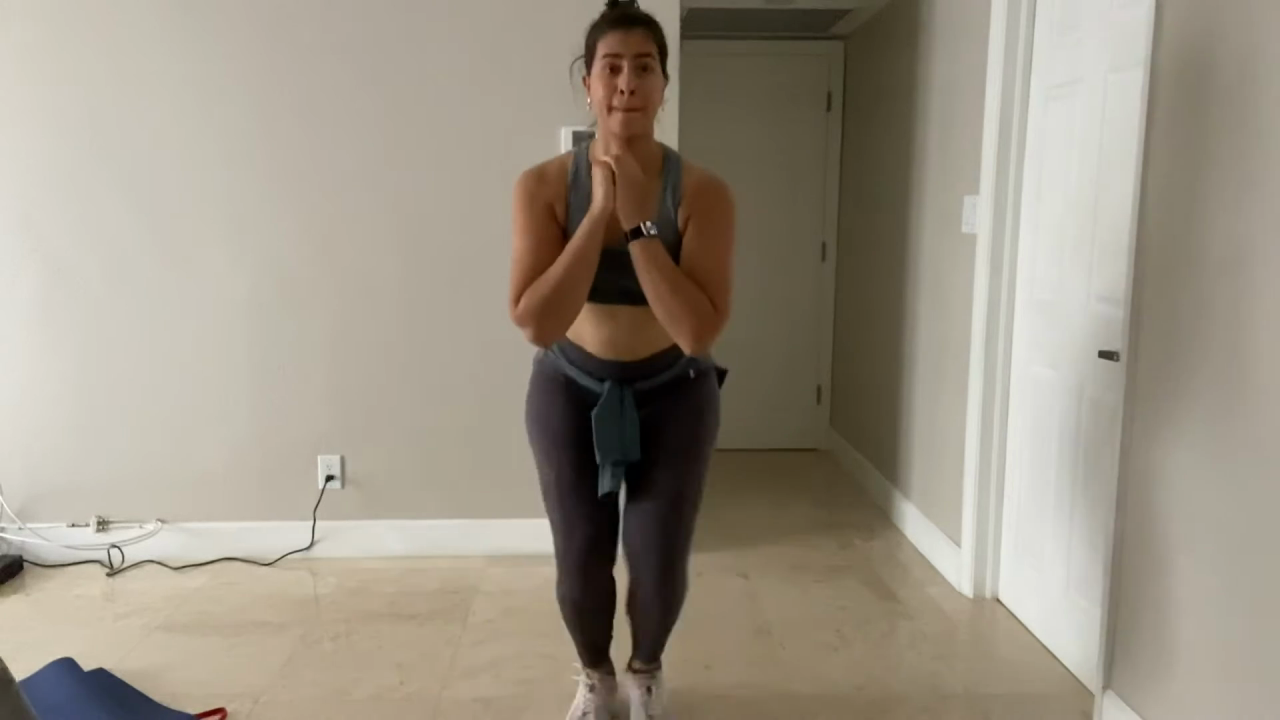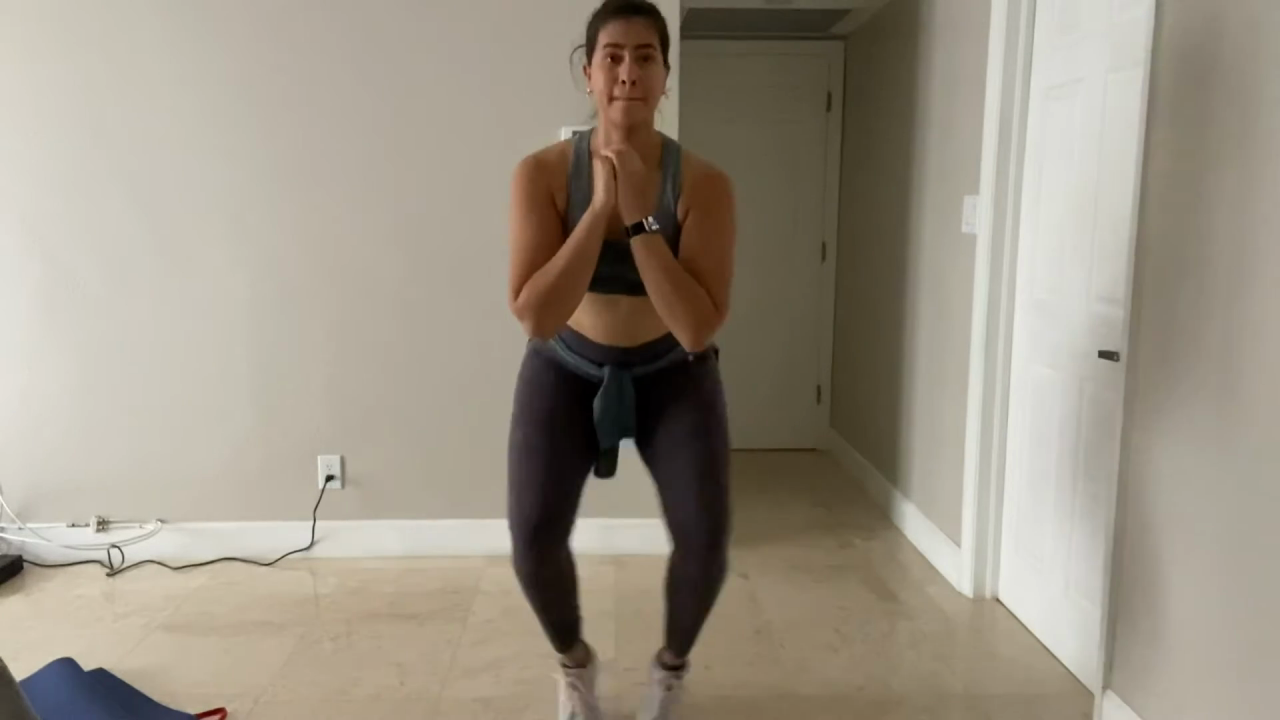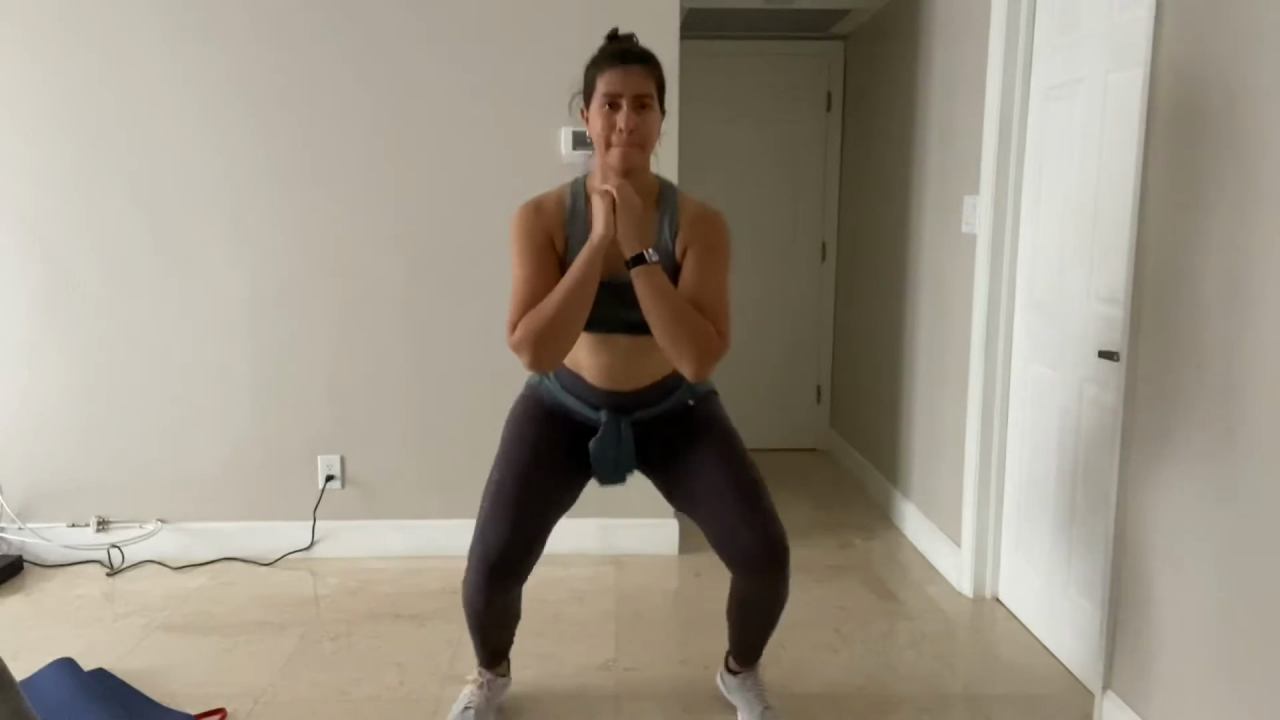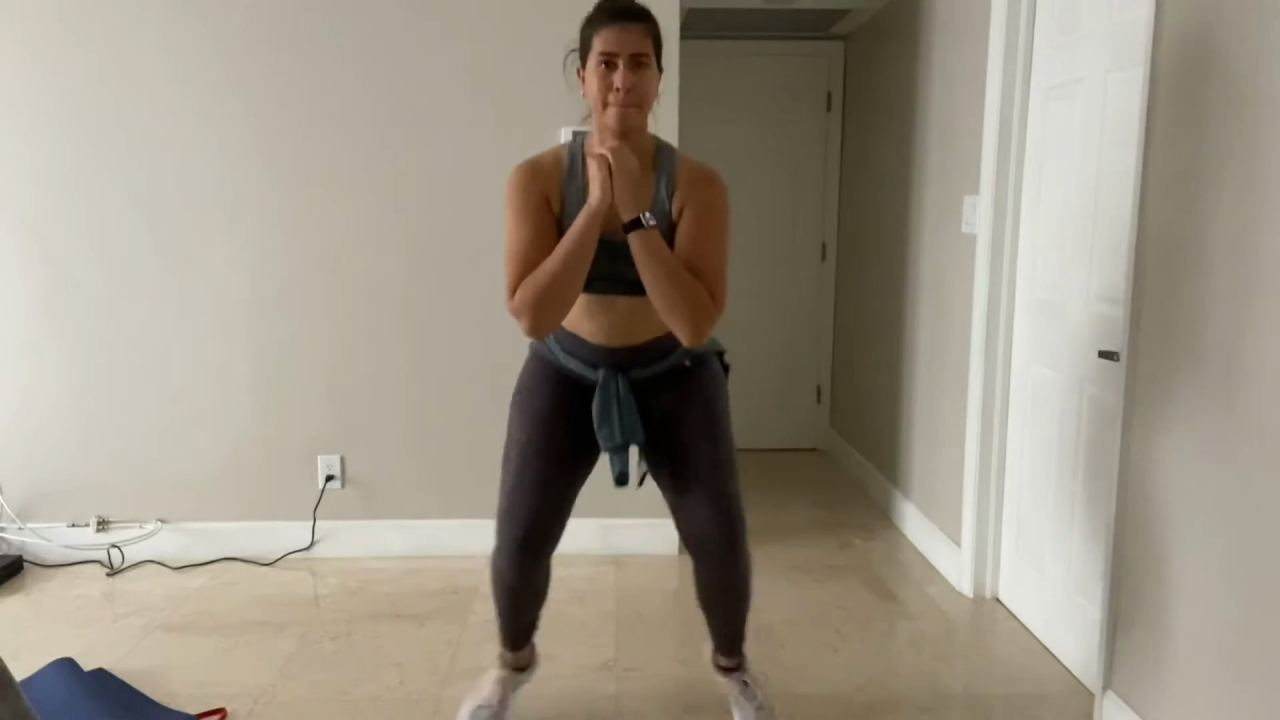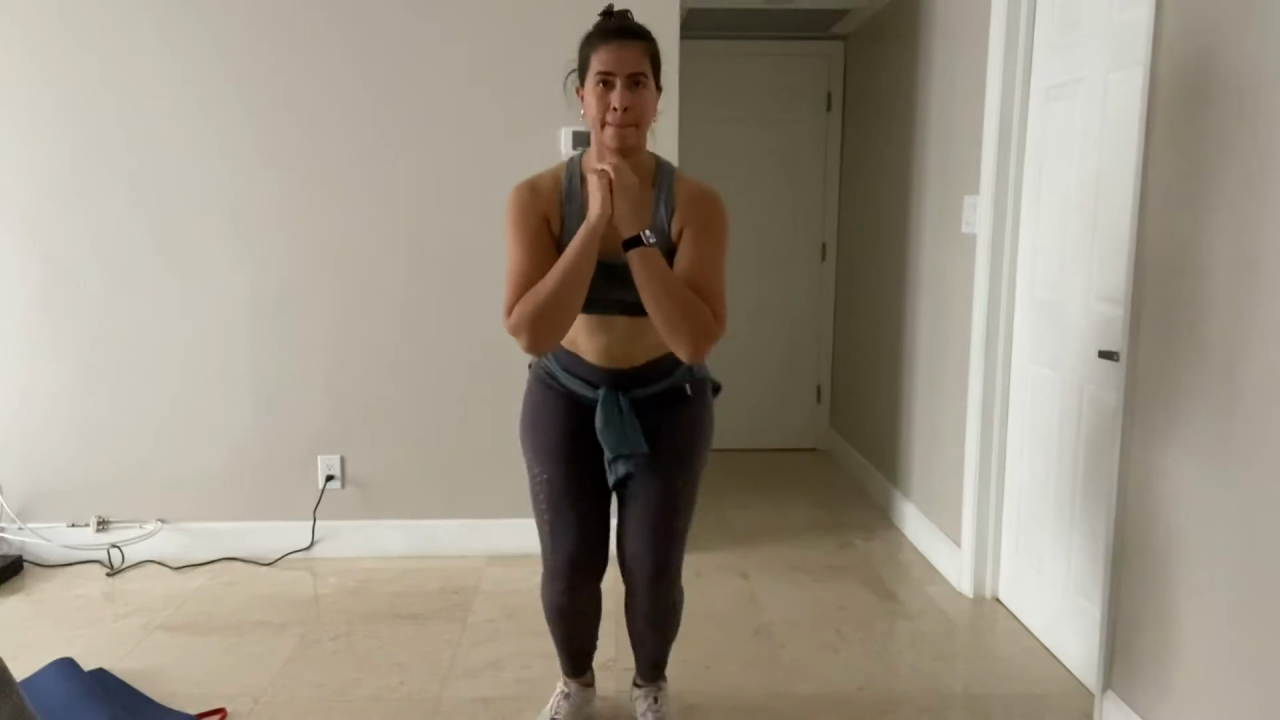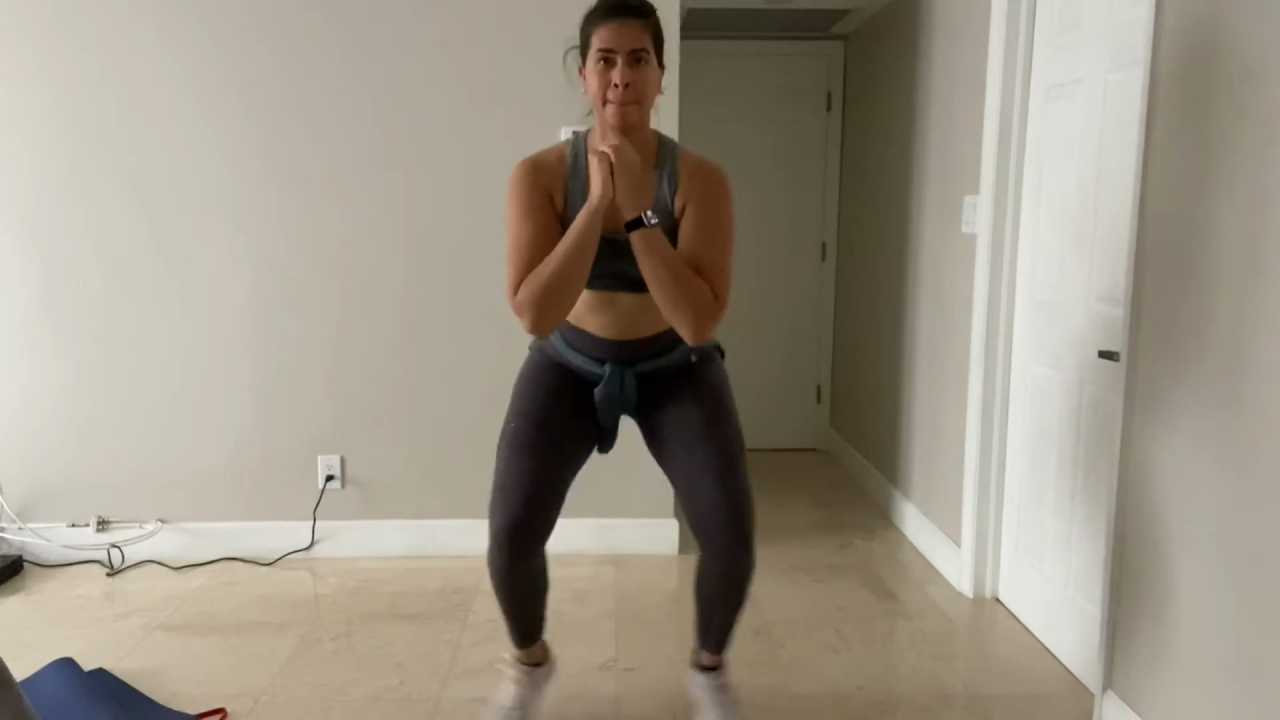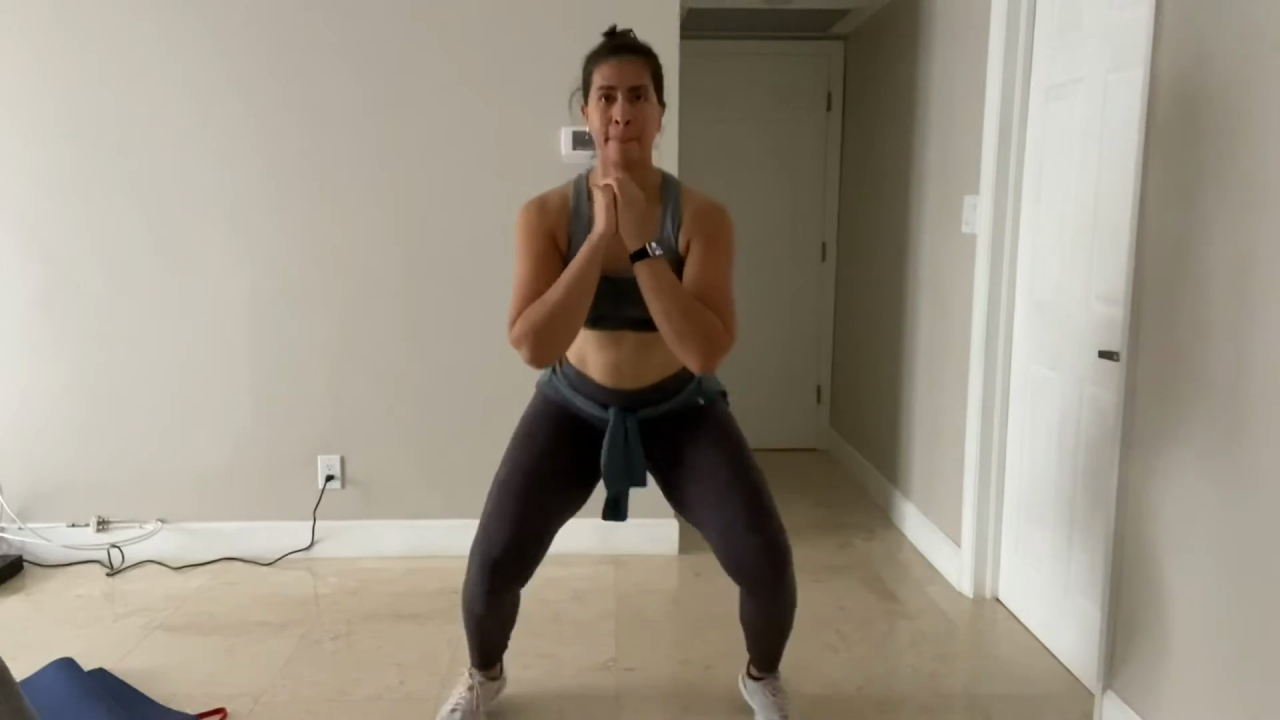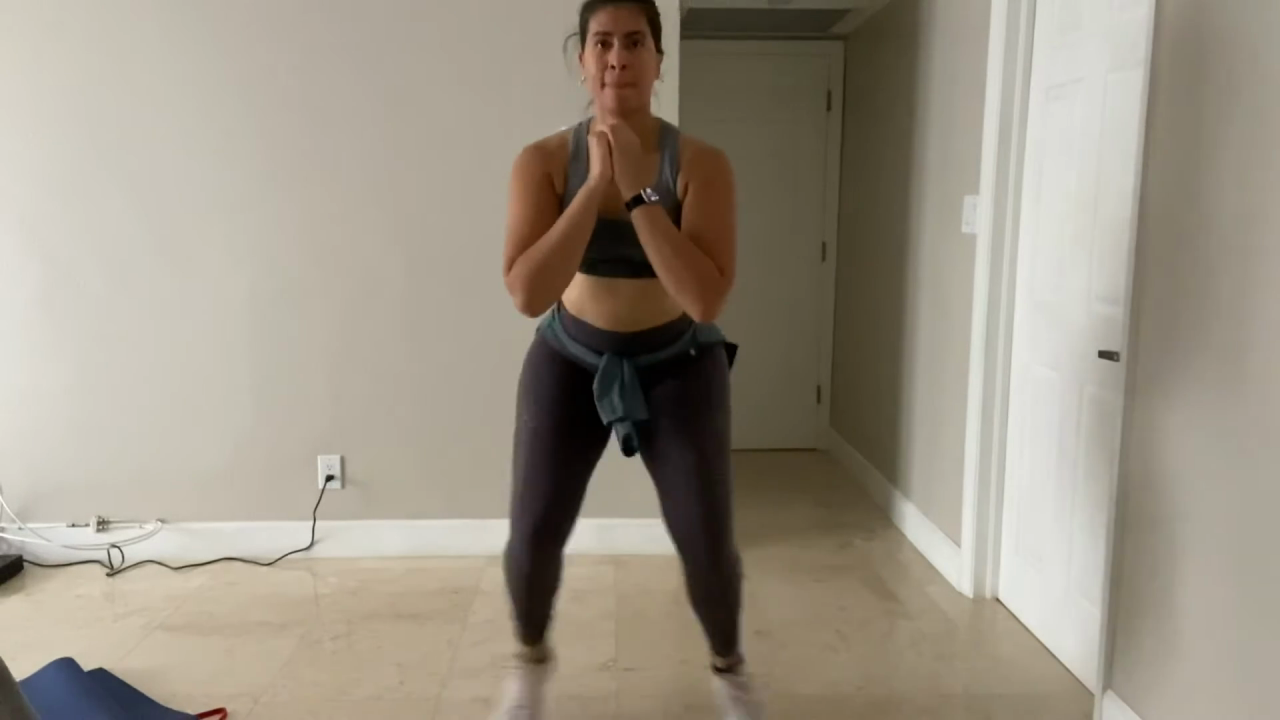
dt=0.2s
person 1, frame 1
left shoulder: (702, 192)
right shoulder: (543, 186)
left elbow: (699, 332)
right elbow: (535, 325)
left wrist: (638, 223)
right wrist: (599, 215)
left hip: (672, 388)
right hip: (572, 385)
left knee: (659, 556)
right knee: (583, 553)
person 1, frame 2
left shoulder: (702, 182)
right shoulder: (541, 174)
left elbow: (700, 327)
right elbow: (535, 316)
left wrist: (641, 218)
right wrist: (602, 209)
left hip: (671, 373)
right hip: (568, 370)
left knee: (703, 537)
right knee: (534, 531)
person 1, frame 3
left shoulder: (699, 223)
right shoulder: (542, 216)
left elbow: (701, 359)
right elbow: (533, 351)
left wrist: (639, 250)
right wrist: (599, 243)
left hip: (671, 411)
right hip: (564, 408)
left knee: (764, 552)
right knee: (492, 563)
person 1, frame 4
left shoulder: (696, 183)
right shoulder: (537, 178)
left elbow: (696, 325)
right elbow: (530, 317)
left wrist: (637, 217)
right wrist: (596, 207)
left hip: (670, 376)
right hip: (566, 374)
left knee: (719, 540)
right knee: (521, 539)
right ankle: (513, 661)
person 1, frame 5
left shoulder: (695, 202)
right shoulder: (538, 197)
left elbow: (696, 342)
right elbow: (530, 334)
left wrist: (635, 233)
right wrist: (595, 225)
left hip: (666, 394)
right hip: (568, 392)
left knee: (651, 561)
right knee: (571, 558)
person 1, frame 6
left shoulder: (699, 179)
right shoulder: (539, 175)
left elbow: (700, 321)
right elbow: (534, 315)
left wrist: (638, 213)
right wrist: (597, 205)
left hip: (673, 371)
right hip: (571, 368)
left knee: (729, 532)
right knee: (513, 532)
right ankle: (529, 660)
person 1, frame 7
left shoulder: (703, 216)
right shoulder: (547, 213)
left elbow: (708, 352)
right elbow: (532, 348)
left wrist: (641, 245)
right wrist: (600, 239)
left hip: (680, 413)
right hip: (574, 410)
left knee: (767, 563)
right knee: (492, 566)
person 1, frame 8
left shoulder: (700, 163)
right shoulder: (542, 161)
left elbow: (706, 299)
right elbow: (527, 294)
left wrist: (637, 192)
right wrist: (595, 186)
left hip: (674, 365)
right hip: (571, 363)
left knee: (703, 536)
right knee: (534, 533)
right ankle: (531, 659)
